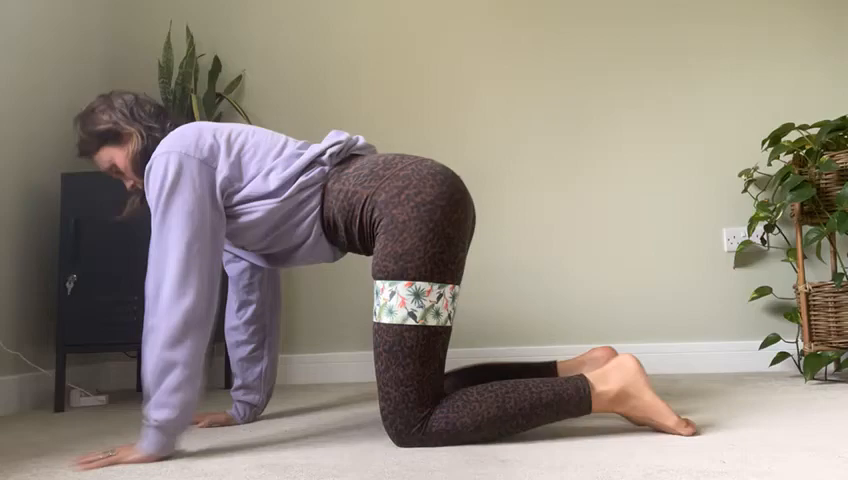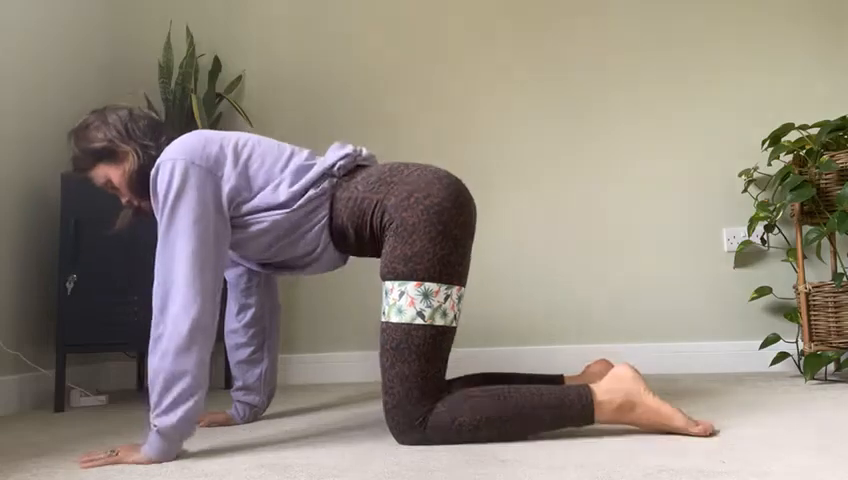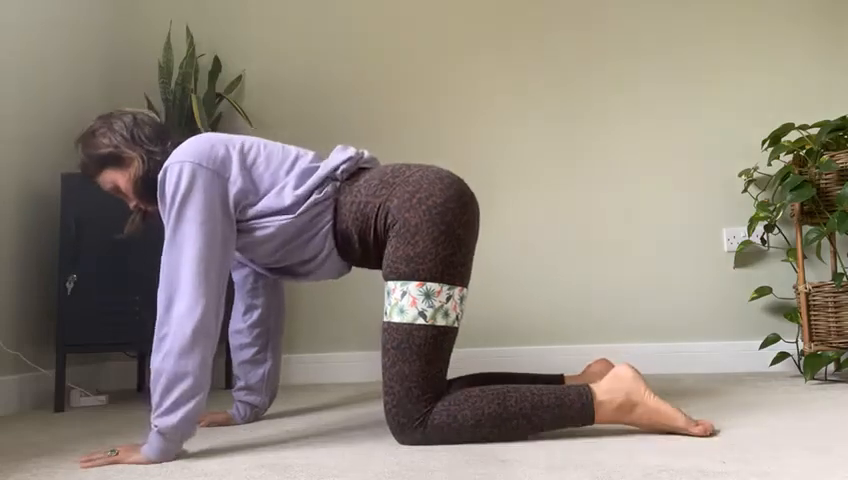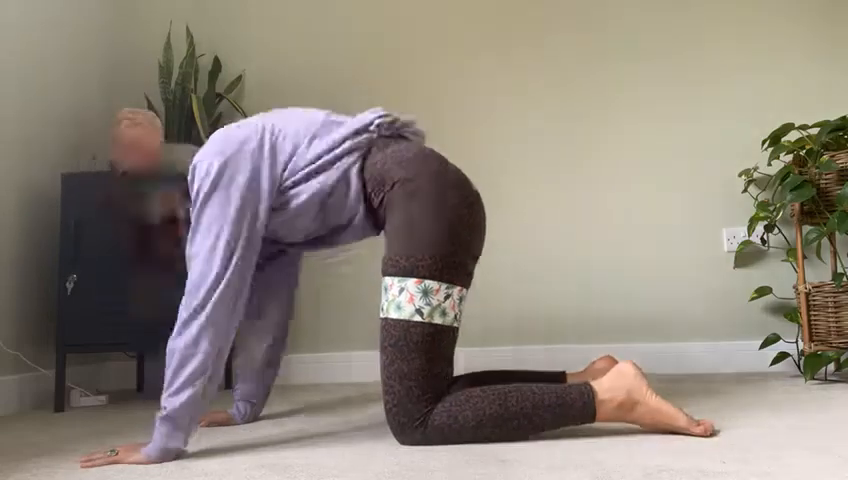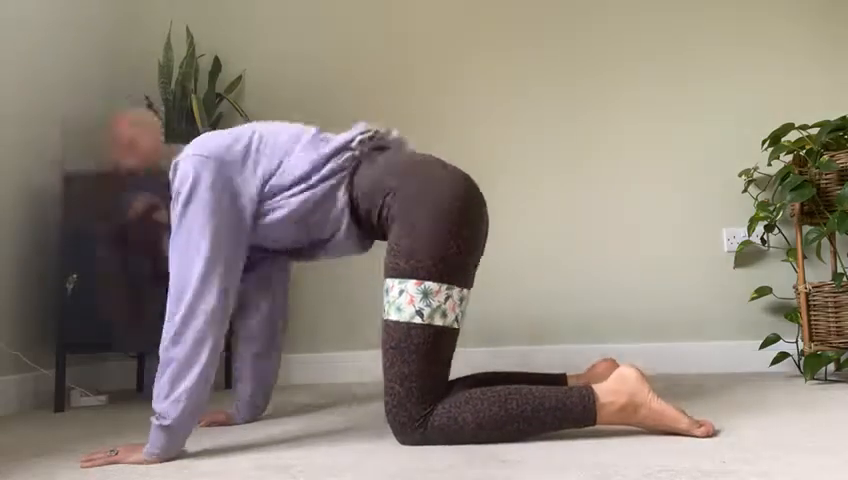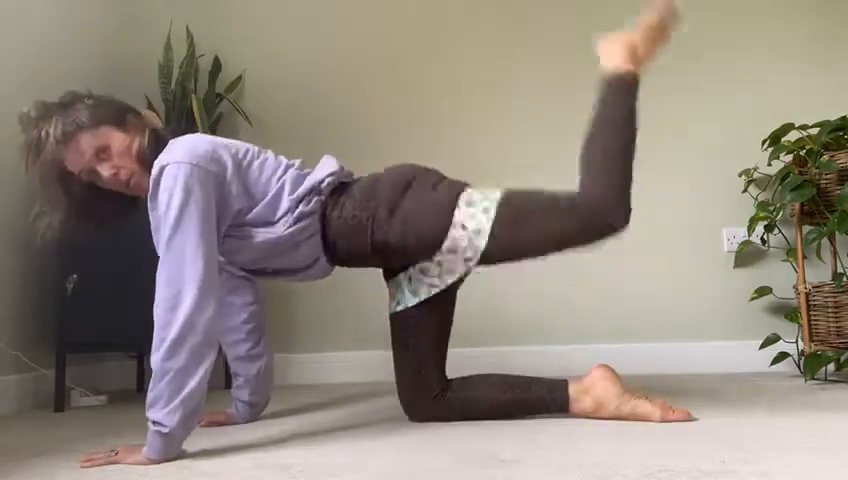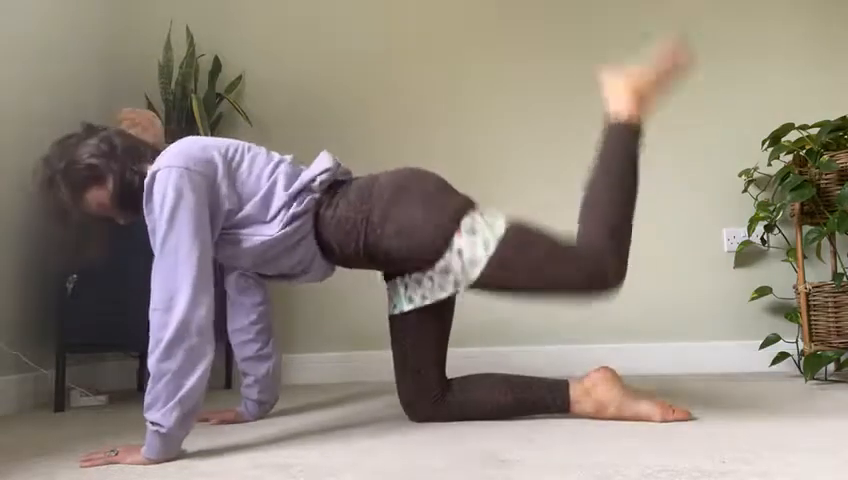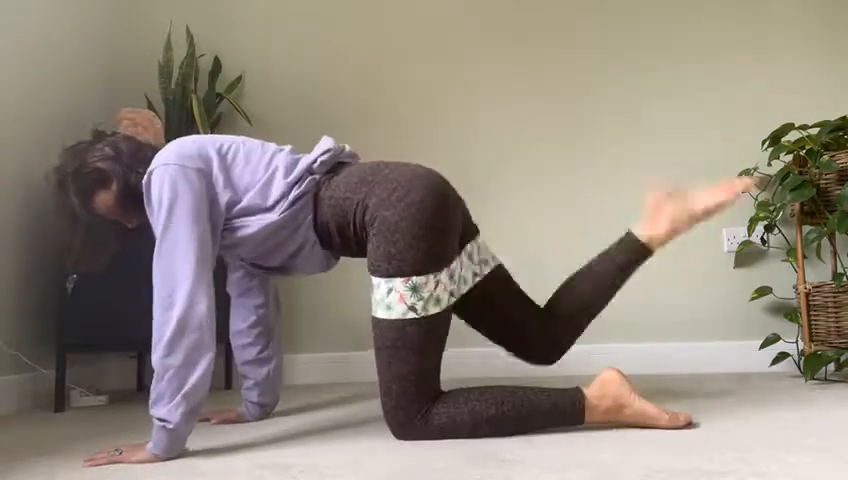
dt=0.4s
person 1, frame 1
left shoulder: (177, 155)
right shoulder: (211, 167)
left elbow: (177, 300)
right elbow: (250, 278)
left wrist: (157, 437)
right wrist: (247, 401)
left hip: (408, 203)
right hip: (420, 200)
left knee: (413, 422)
right knee: (420, 390)
left ankle: (605, 387)
right ankle: (581, 369)
person 1, frame 2
left shoulder: (182, 165)
right shoulder: (213, 175)
left elbow: (185, 307)
right elbow: (246, 284)
left wrist: (162, 440)
right wrist: (247, 402)
left hip: (417, 208)
right hip: (417, 210)
left knee: (414, 420)
right knee: (418, 394)
left ankle: (608, 400)
right ankle: (585, 380)
person 1, frame 3
left shoulder: (188, 168)
right shoulder: (219, 181)
left elbow: (189, 308)
right elbow: (253, 286)
left wrist: (161, 441)
right wrist: (249, 401)
left hip: (419, 209)
right hip: (421, 213)
left knee: (413, 419)
right knee: (419, 393)
left ankle: (611, 396)
right ankle: (587, 379)
person 1, frame 4
left shoulder: (221, 161)
right shoulder: (246, 159)
left elbow: (210, 294)
right elbow: (267, 278)
left wrist: (166, 437)
right wrist: (246, 403)
left hip: (425, 193)
right hip: (429, 202)
left knee: (414, 419)
right knee: (423, 390)
left ankle: (611, 397)
right ankle: (587, 377)
person 1, frame 5
left shoulder: (196, 164)
right shoulder: (230, 166)
left elbow: (196, 302)
right elbow: (259, 282)
left wrist: (163, 438)
right wrist: (247, 403)
left hip: (427, 199)
right hip: (431, 200)
left knee: (415, 418)
right knee: (425, 391)
left ankle: (611, 398)
right ankle: (587, 380)
person 1, frame 6
left shoulder: (185, 165)
right shoulder: (167, 201)
left elbow: (187, 305)
right elbow: (231, 297)
left wrist: (159, 439)
right wrist: (246, 403)
left hip: (406, 210)
right hip: (402, 244)
left knee: (598, 210)
right knee: (424, 400)
left ankle: (618, 66)
right ankle: (586, 394)
person 1, frame 7
left shoulder: (179, 171)
right shoulder: (202, 191)
left elbow: (184, 308)
right elbow: (244, 290)
left wrist: (159, 439)
right wrist: (254, 400)
left hip: (412, 218)
right hip: (401, 243)
left knee: (597, 270)
right knee: (425, 402)
left ankle: (622, 109)
right ankle: (588, 394)
person 1, frame 8
left shoulder: (171, 170)
right shoulder: (201, 175)
left elbow: (183, 306)
right elbow: (249, 284)
left wrist: (165, 438)
right wrist: (257, 400)
left hip: (399, 207)
right hip: (411, 201)
left knee: (412, 417)
right knee: (544, 339)
left ankle: (600, 401)
right ankle: (658, 224)
